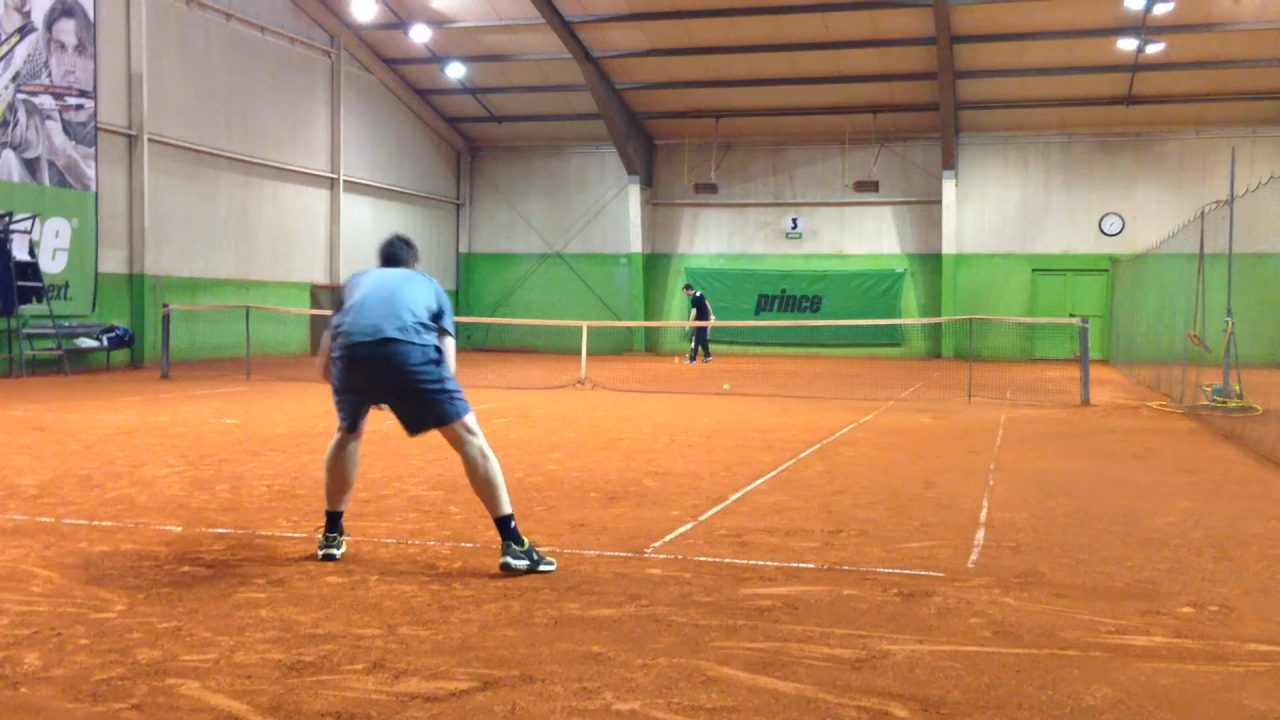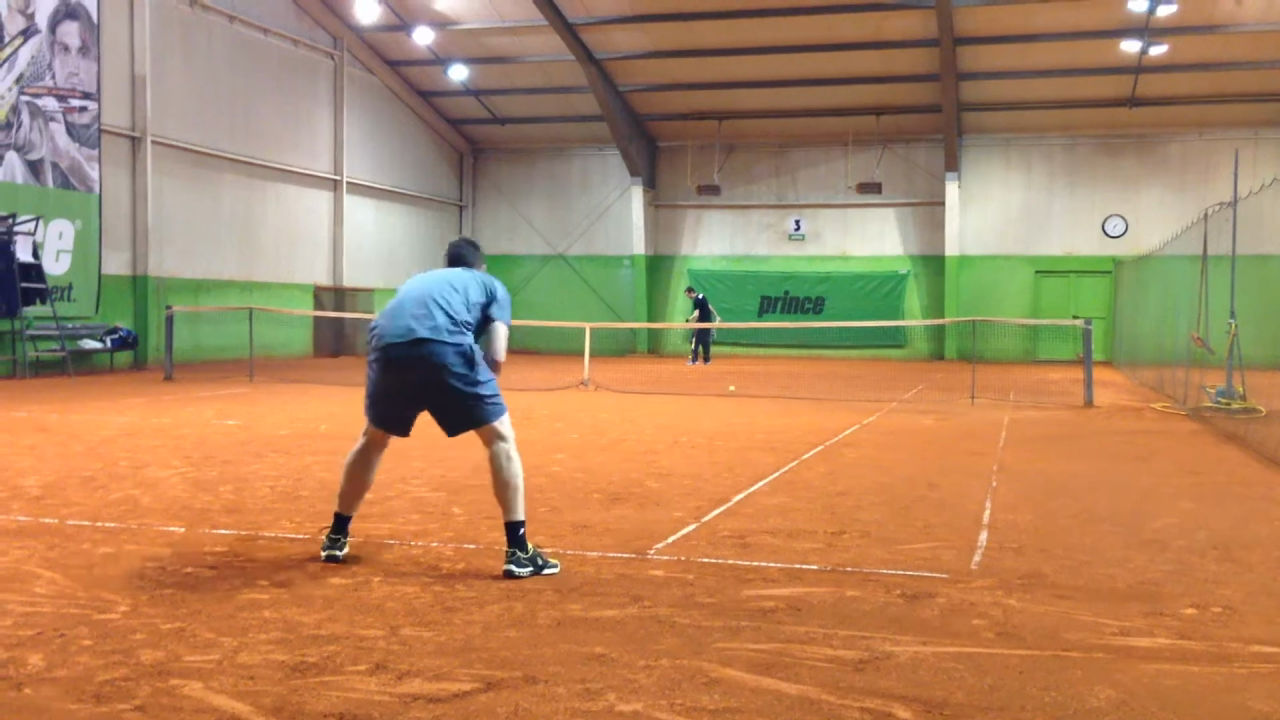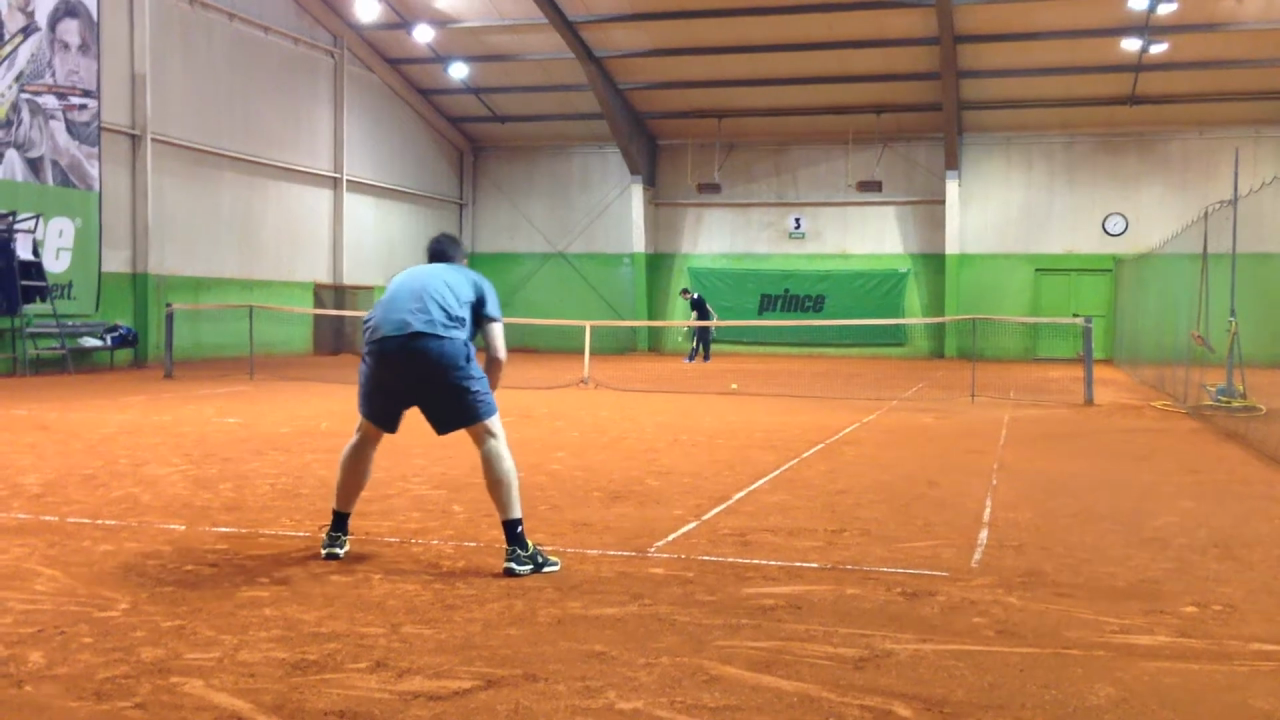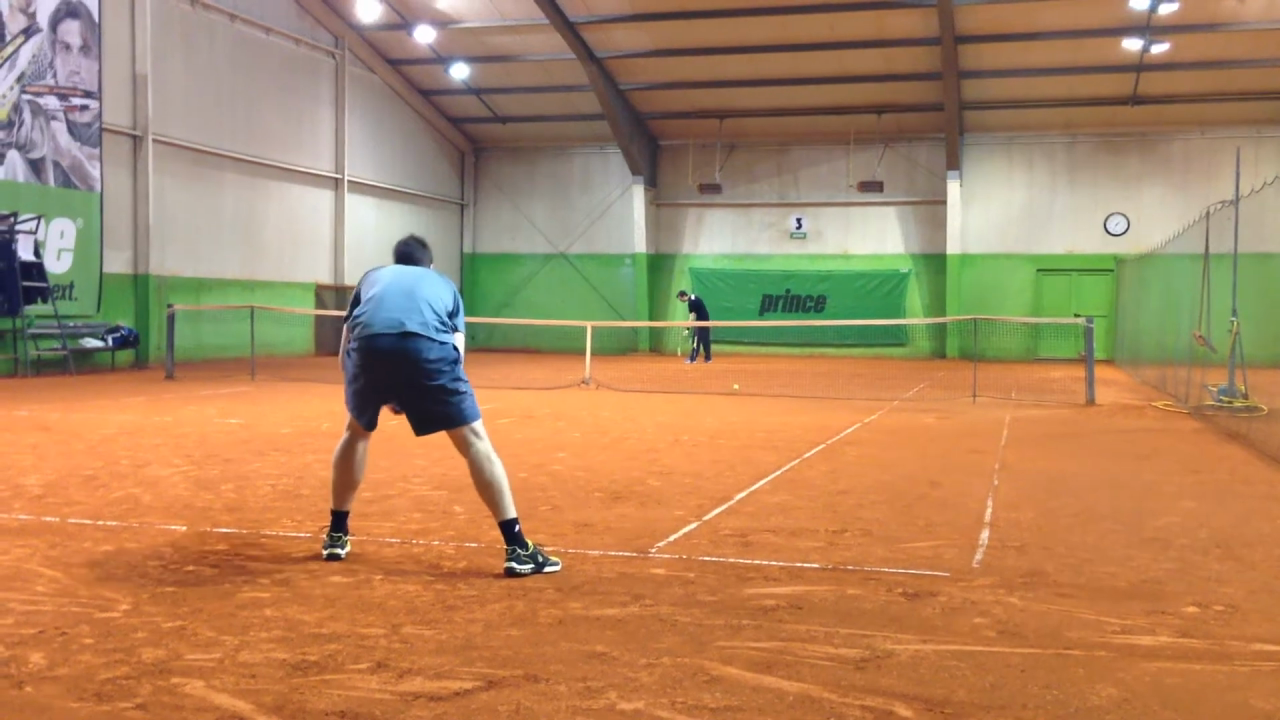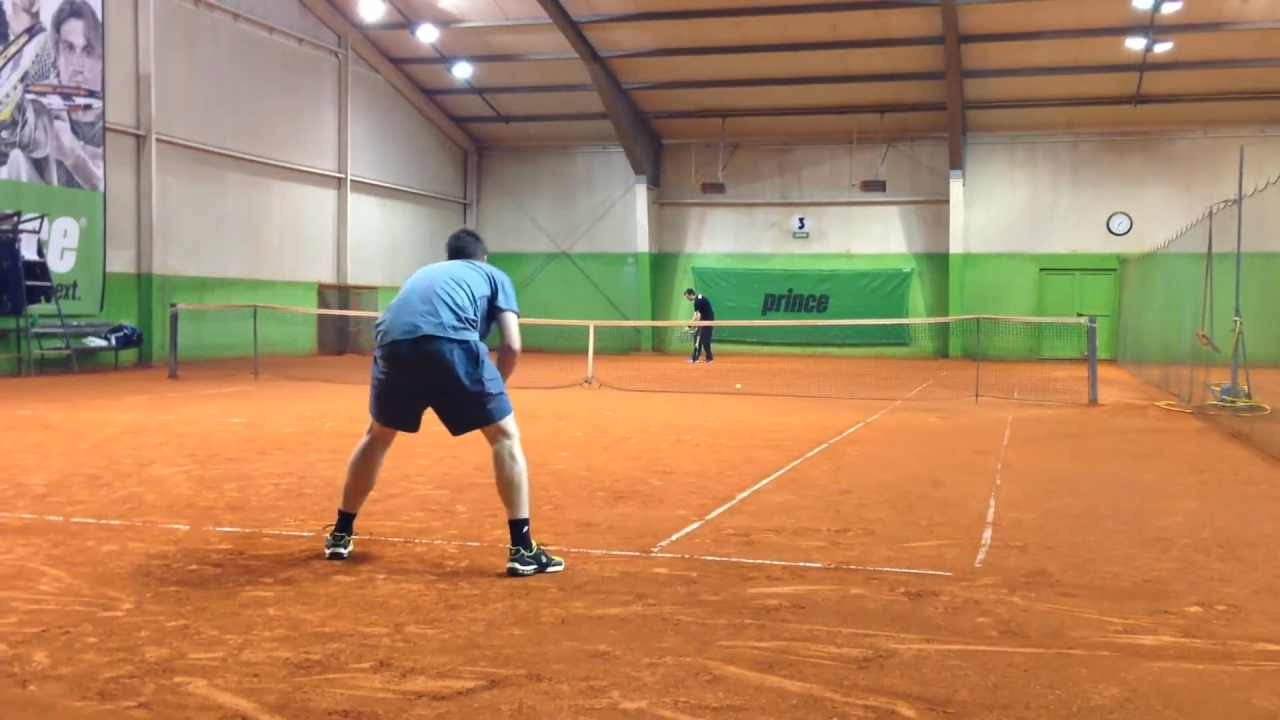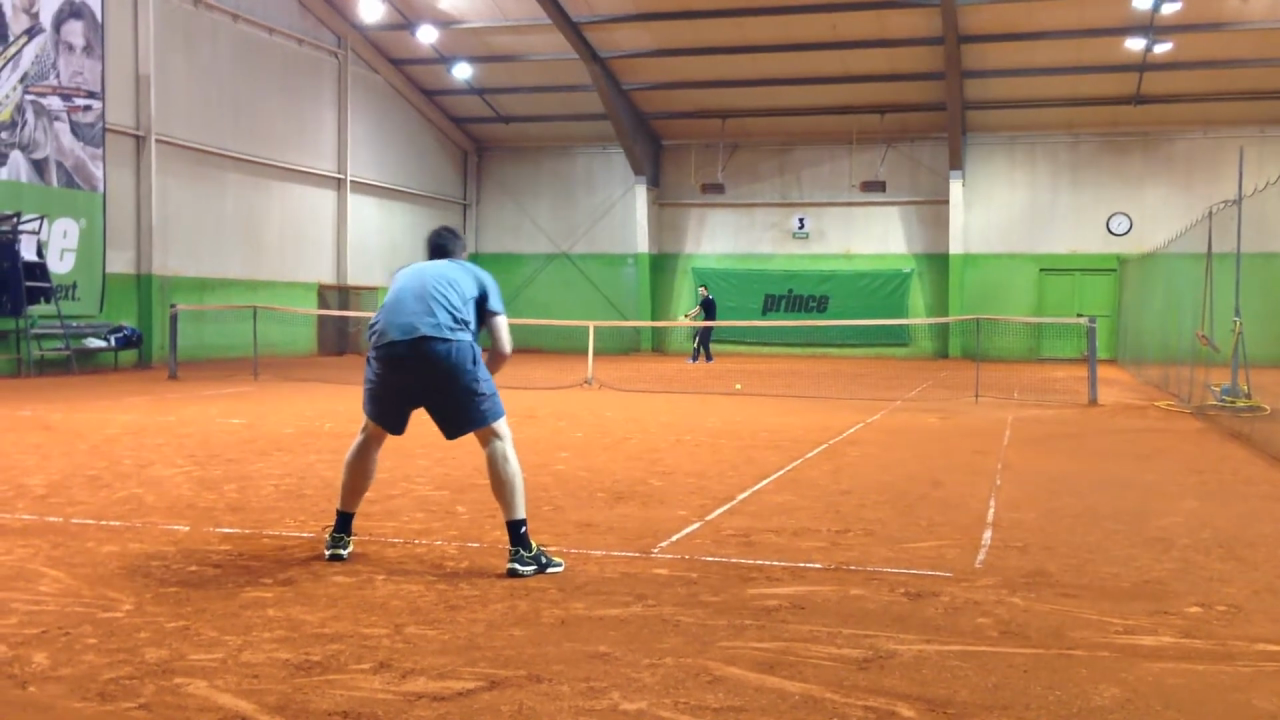
dt=0.4s
person 1, frame 1
left shoulder: (354, 282)
right shoulder: (430, 285)
left elbow: (325, 362)
right elbow: (448, 365)
left wrist: (362, 391)
right wrist: (419, 404)
left hip: (352, 349)
right hip: (411, 348)
left knee: (347, 433)
right knee: (469, 438)
left ankle: (331, 534)
right ankle: (513, 545)
person 1, frame 2
left shoulder: (417, 281)
right shoulder: (492, 286)
right elbow: (496, 357)
right wrist: (469, 396)
left hip: (387, 348)
right hip: (444, 348)
left knee: (374, 439)
right knee: (500, 438)
left ankle: (336, 537)
right ankle: (518, 551)
person 1, frame 3
left shoulder: (403, 276)
right shoulder: (476, 280)
right elbow: (497, 355)
right wrist: (481, 398)
left hip: (382, 341)
right hip: (440, 344)
left knee: (367, 435)
right knee: (490, 436)
left ankle: (336, 534)
right ankle: (518, 549)
person 1, frame 4
left shoulder: (372, 276)
right shoulder: (444, 285)
left elbow: (344, 349)
right elbow: (456, 360)
left wrist: (375, 392)
right wrist: (414, 401)
left hip: (369, 343)
right hip: (428, 345)
left knee: (356, 432)
right knee: (474, 440)
left ankle: (336, 534)
right ankle: (517, 549)
person 1, frame 5
left shoulder: (421, 274)
right shoulder: (494, 275)
right elbow: (512, 345)
right wrist: (493, 386)
left hip: (393, 345)
right hip: (450, 343)
left knee: (378, 435)
right knee: (505, 435)
left ankle: (340, 534)
right ankle: (522, 549)
person 1, frame 6
left shoulder: (404, 273)
right shoulder: (477, 275)
right elbow: (503, 348)
right wrist: (478, 384)
left hip: (388, 345)
right hip: (446, 345)
left knee: (371, 435)
right knee: (497, 437)
left ankle: (340, 534)
right ankle: (521, 549)
